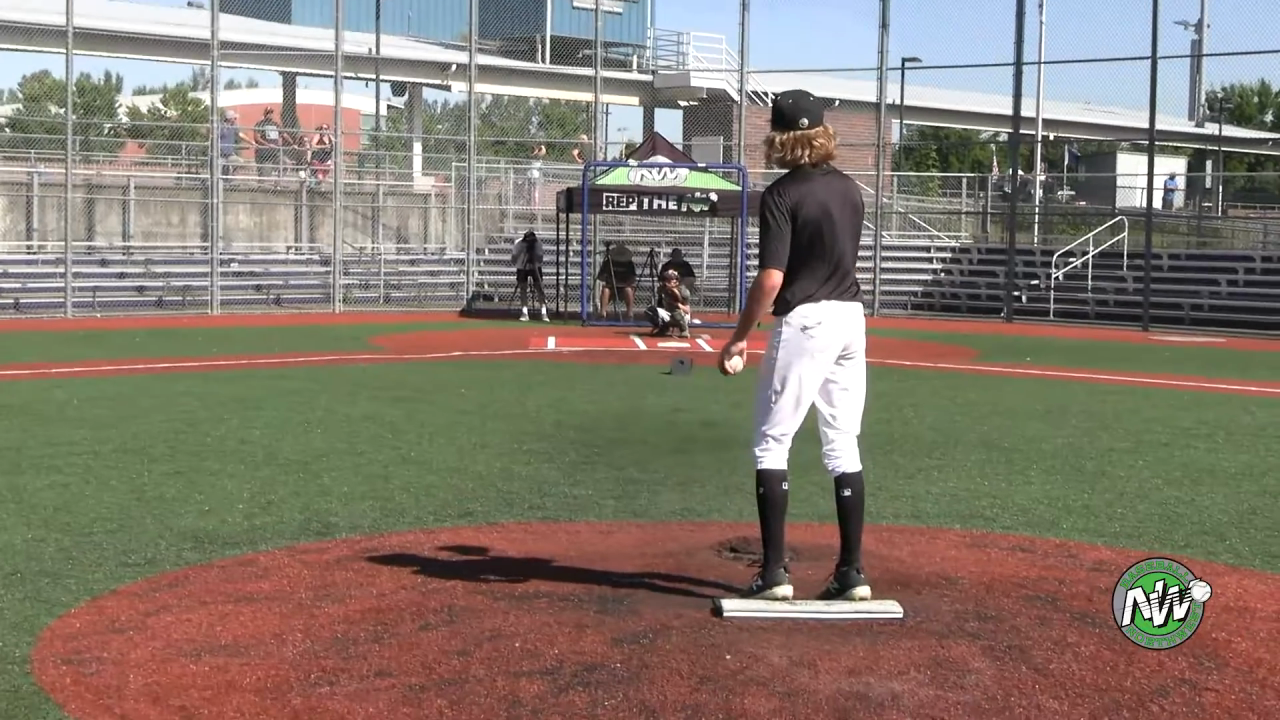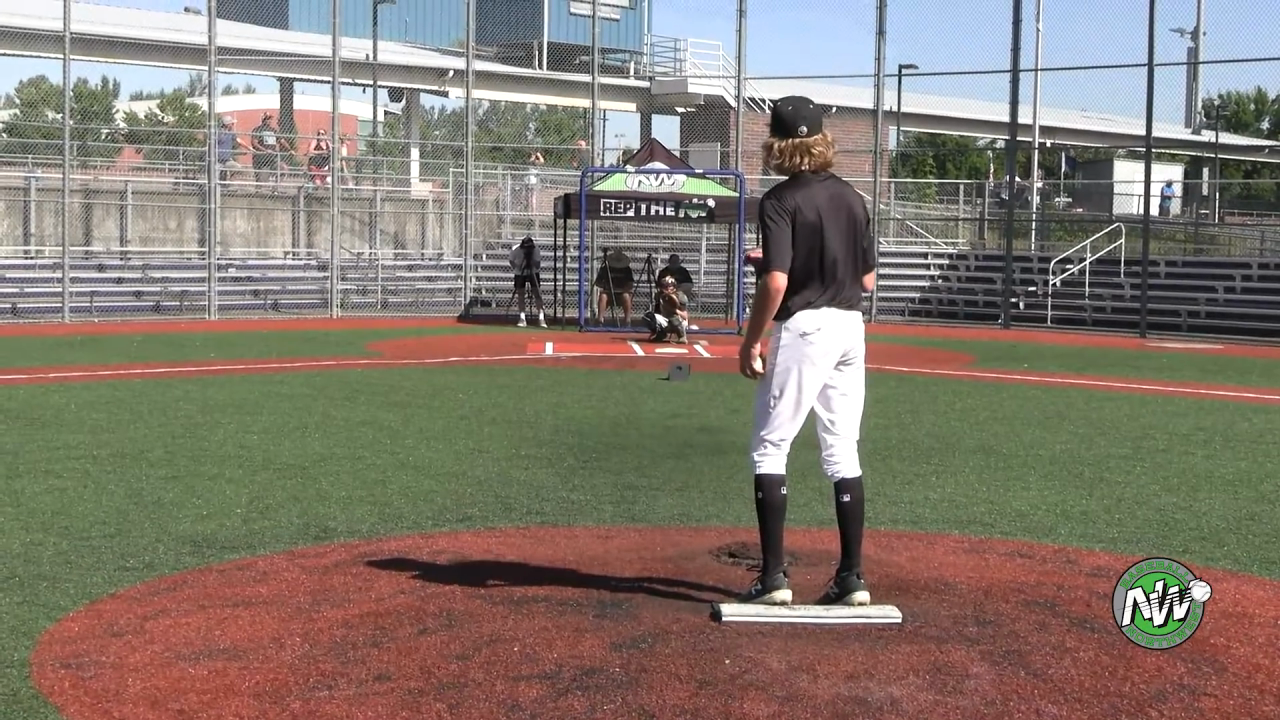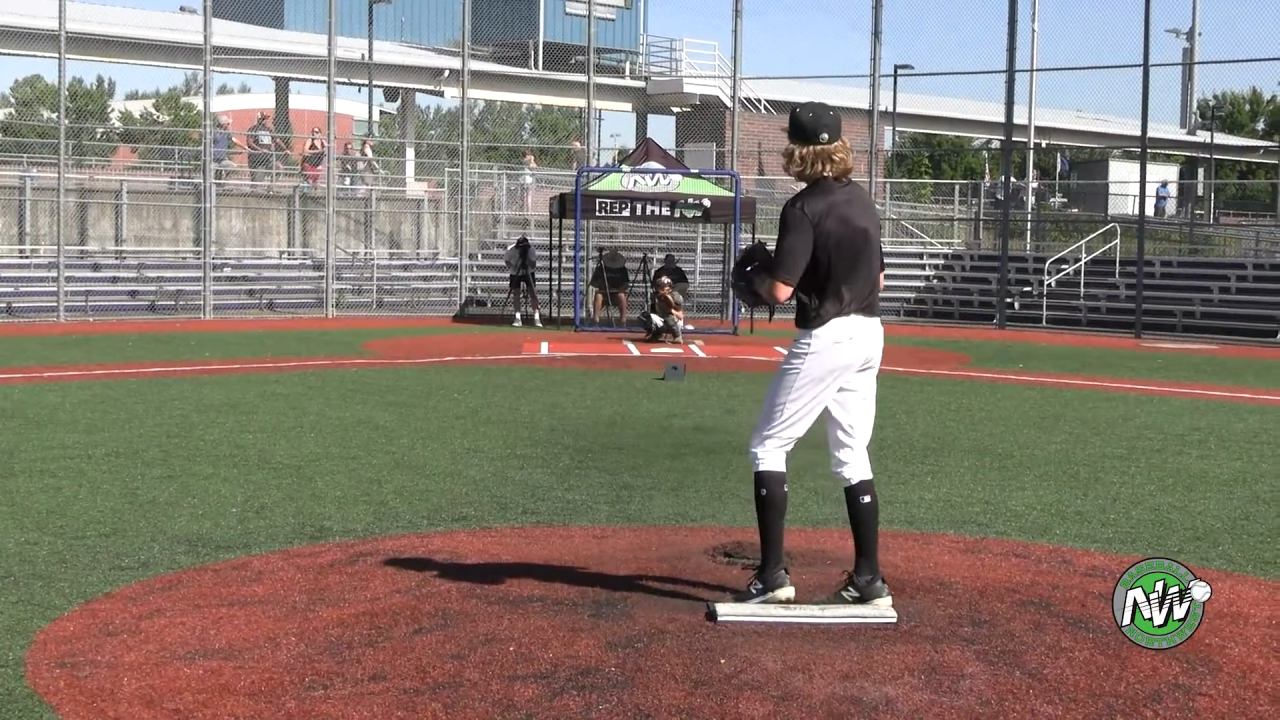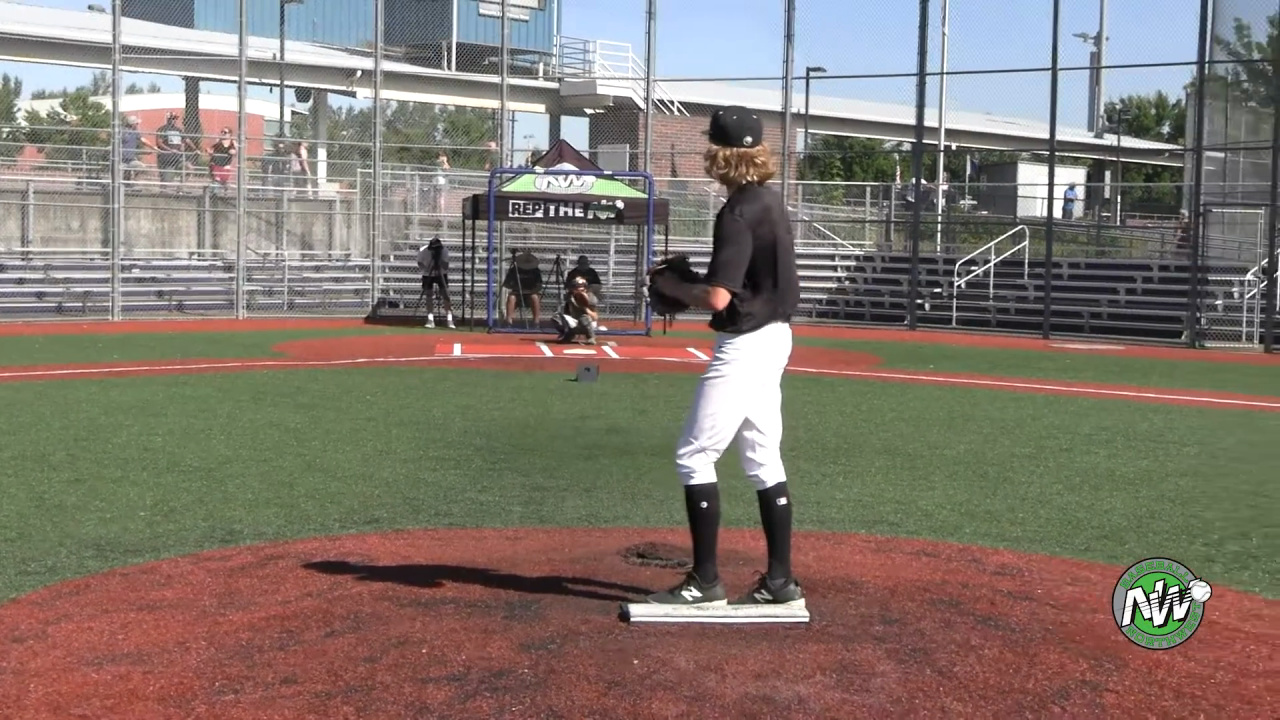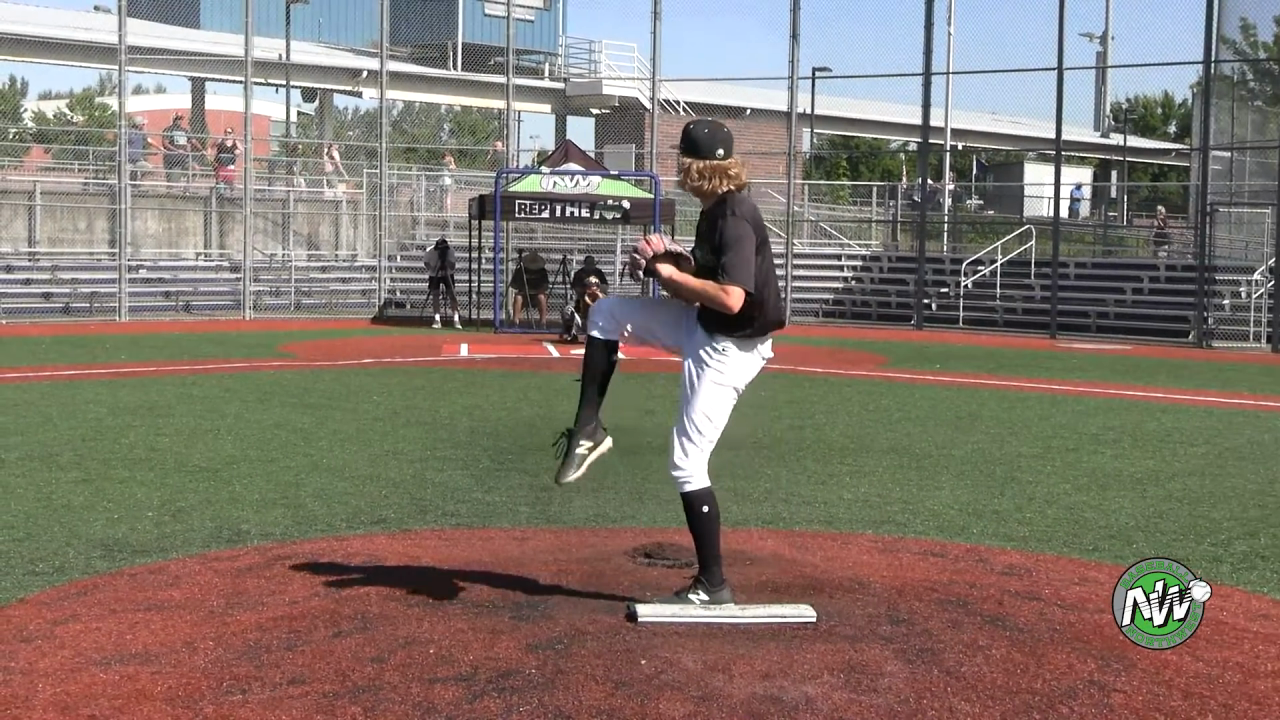
dt=0.7s
person 1, frame 1
left shoulder: (780, 194)
right shoulder: (850, 189)
left elbow: (771, 277)
left wrist: (739, 336)
left hip: (804, 323)
right hip: (850, 319)
left knee: (771, 445)
right knee: (843, 446)
left ankle: (773, 573)
right ankle: (851, 572)
person 1, frame 2
left shoulder: (780, 200)
right shoulder: (851, 197)
left elbow: (776, 282)
right elbow: (867, 280)
left wrist: (750, 340)
left hip: (803, 329)
right hip: (850, 328)
left knee: (769, 450)
right knee: (842, 453)
left ankle: (773, 577)
right ankle: (851, 577)
person 1, frame 3
left shoulder: (804, 207)
right shoulder: (862, 200)
left elbow: (780, 290)
left wrist: (756, 276)
left hip: (826, 338)
right hip: (867, 333)
left knee: (767, 447)
right knee: (852, 457)
left ankle: (771, 573)
right ankle: (868, 580)
person 1, frame 4
left shoulder: (739, 212)
right shoulder: (770, 202)
left elbow: (717, 297)
left wrist: (672, 286)
right wrist: (690, 282)
left hip: (744, 346)
right hip: (772, 338)
left knee: (694, 457)
right knee: (764, 461)
left ankle: (705, 581)
right ankle: (781, 580)
person 1, frame 5
left shoulder: (735, 219)
right shoulder: (713, 212)
left elbow: (731, 298)
left wrist: (672, 275)
right wrist: (661, 266)
left hip: (730, 349)
right hip: (703, 330)
left knee: (687, 465)
right knee: (606, 312)
left ankle: (712, 585)
right ankle: (587, 431)
